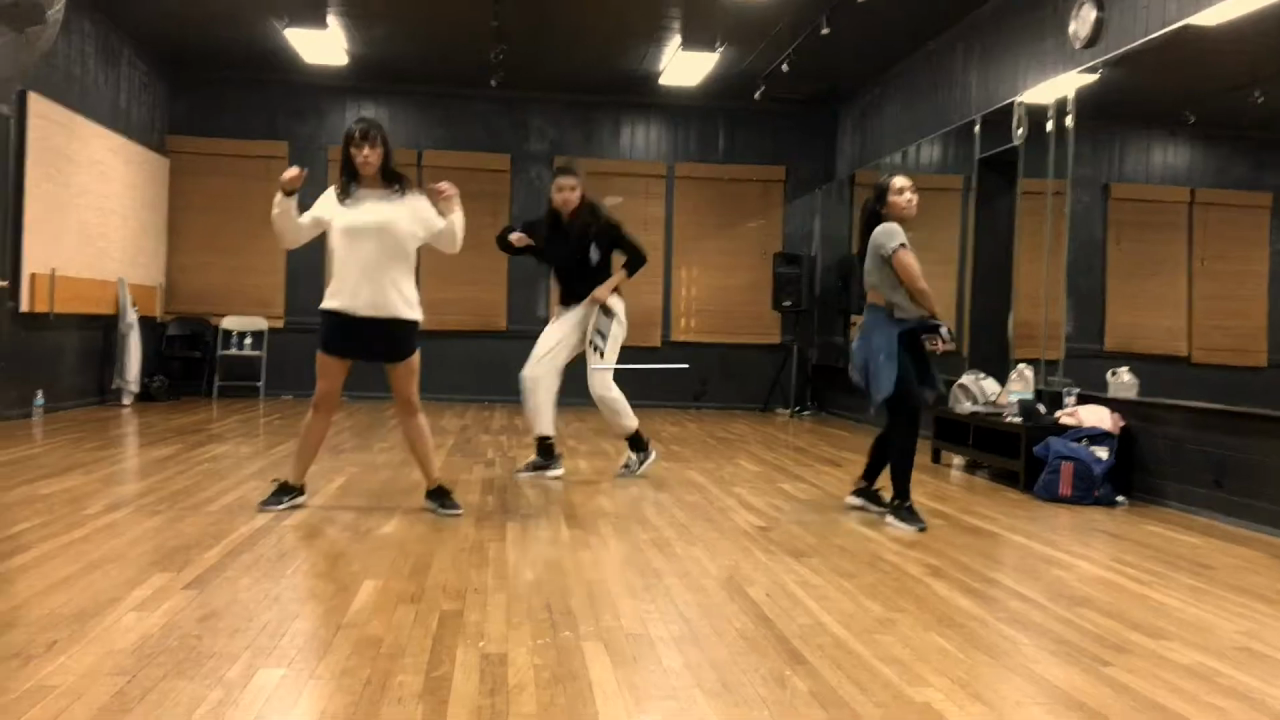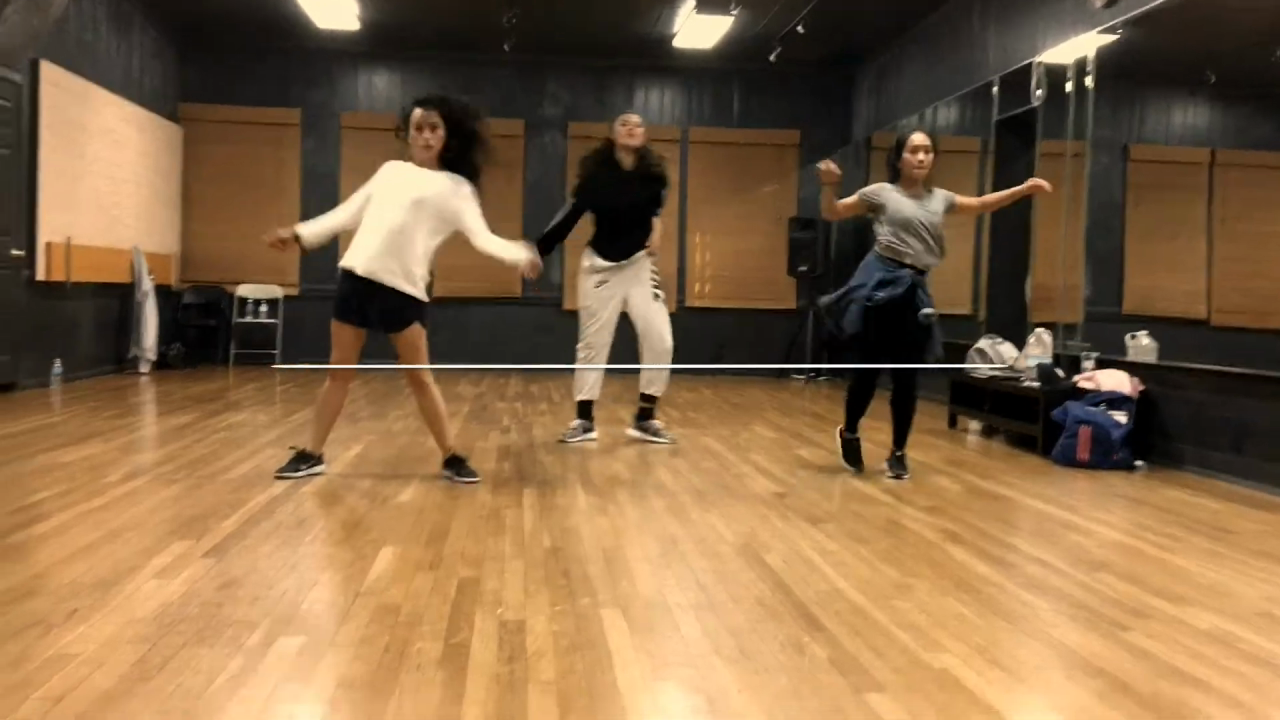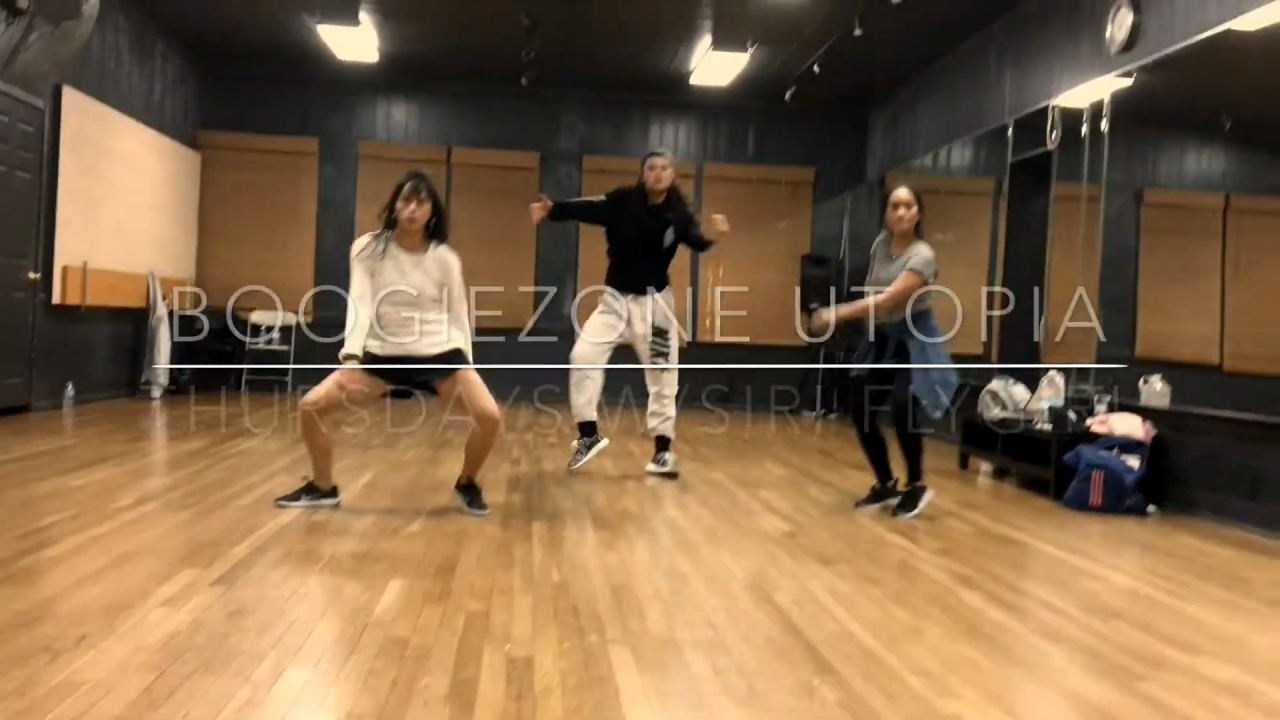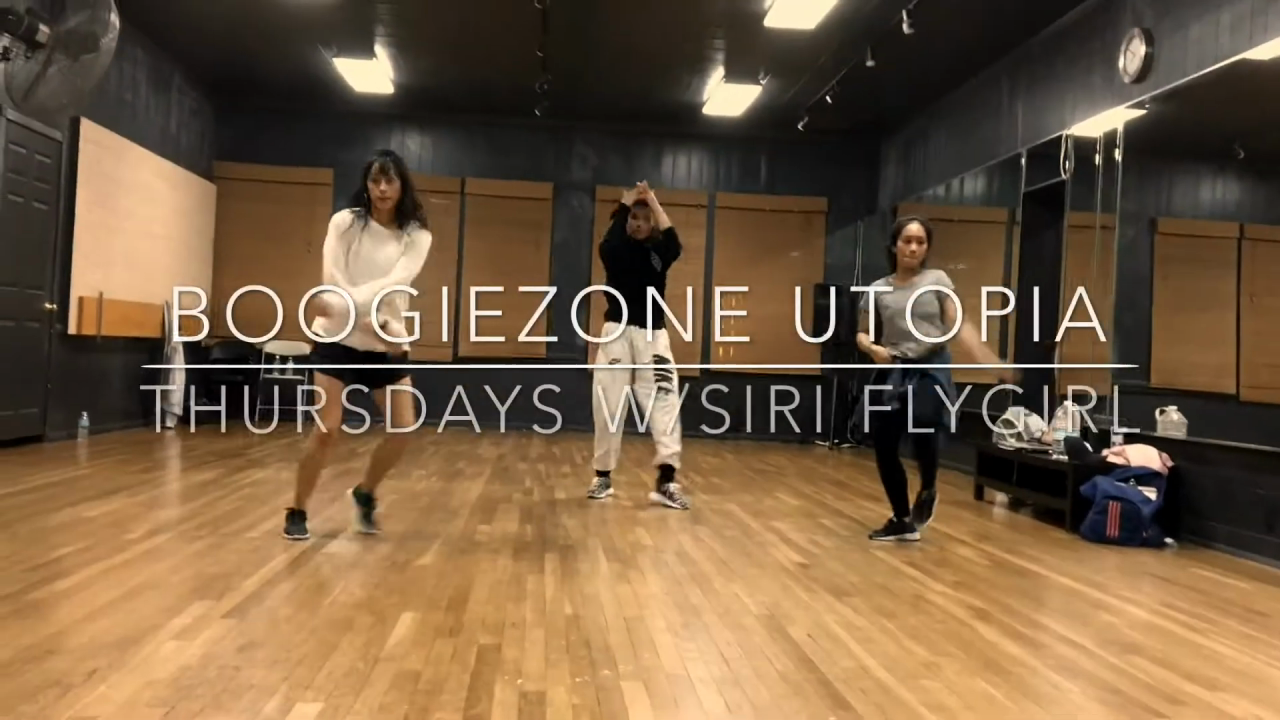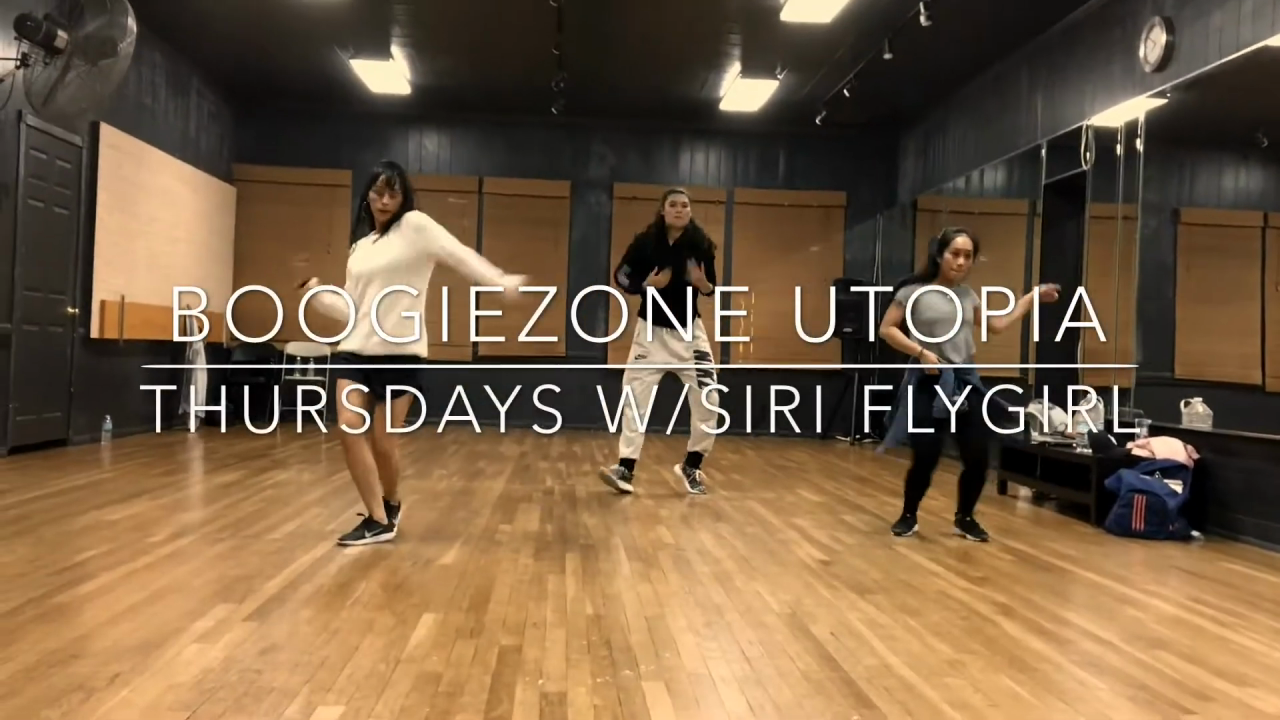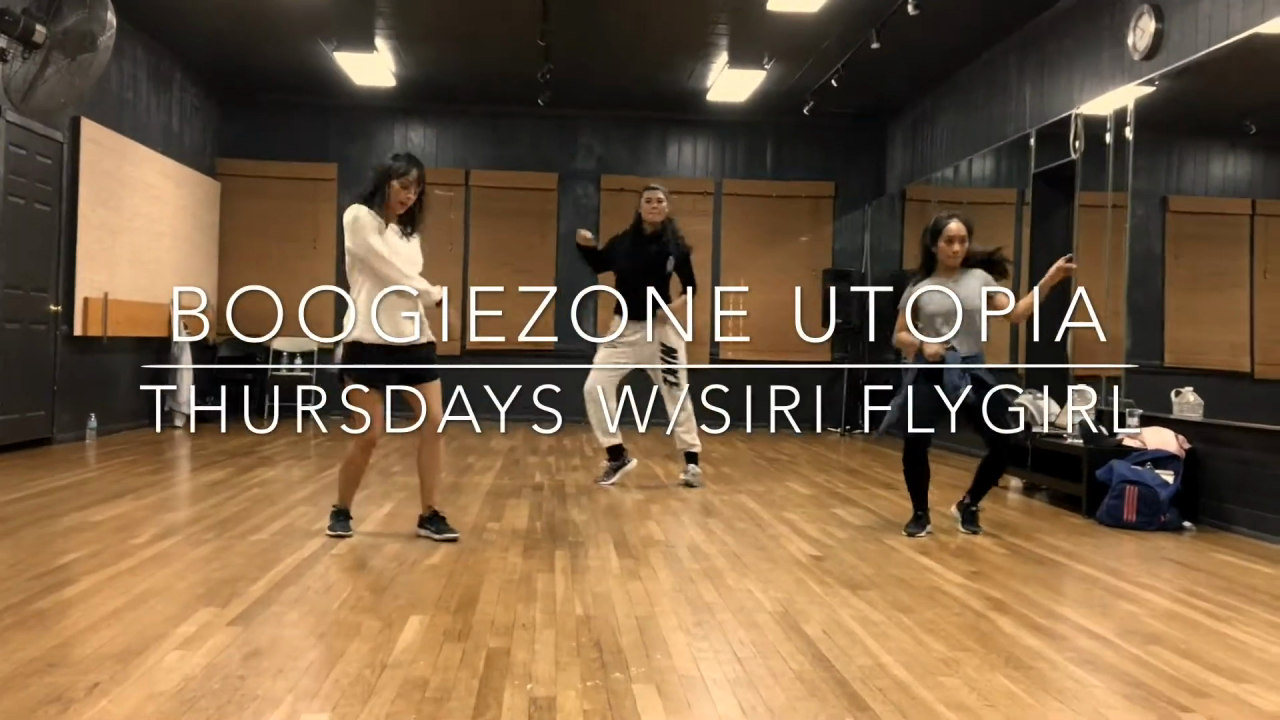
dt=0.5s
person 1, frame 1
left shoulder: (411, 202)
right shoulder: (337, 197)
left elbow: (451, 244)
right elbow: (292, 238)
left wrist: (453, 210)
right wrist: (286, 195)
left hip: (397, 315)
right hip: (342, 312)
left knee: (409, 404)
right knee: (323, 402)
left ankle: (435, 488)
right ankle: (293, 485)
person 1, frame 2
left shoulder: (457, 187)
right shoulder: (391, 171)
left elbow: (483, 237)
right elbow: (351, 212)
left wrist: (519, 254)
right wrist: (300, 233)
left hip: (403, 288)
right hip: (357, 278)
left knee: (419, 378)
right knee: (339, 370)
left ankle: (452, 458)
right ankle: (311, 454)
person 1, frame 3
left shoulder: (444, 260)
right shoulder: (367, 249)
left elbow: (457, 318)
right elbow: (360, 306)
left wrist: (469, 368)
right wrist: (350, 356)
left hip: (439, 352)
right hip: (385, 353)
left knee: (489, 416)
right knee: (311, 406)
left ankle: (467, 484)
right ankle: (322, 487)
person 1, frame 4
left shoulder: (418, 236)
right shoulder: (345, 222)
left elbow: (395, 284)
right elbow: (333, 280)
right wrist: (371, 323)
left hip: (386, 345)
right hip: (339, 340)
left knee: (402, 431)
right knee: (326, 430)
left ankle: (365, 492)
right ankle: (297, 511)
person 1, frame 5
left shoulder: (414, 225)
right shoulder: (359, 249)
left elbow: (457, 253)
right elbow: (349, 308)
left wrist: (502, 282)
right wrist: (314, 291)
left hip: (400, 351)
right hip: (354, 349)
left knee: (383, 441)
right knee: (349, 428)
left ankle: (389, 507)
right ankle: (378, 519)
person 1, frame 6
left shoulder: (410, 232)
right shoulder: (358, 217)
right elbow: (391, 271)
right wrist: (437, 298)
left hip: (415, 341)
right hip: (369, 341)
left knee: (434, 425)
right knee: (369, 435)
left ankle: (429, 514)
right ankle: (341, 510)
person 2, frame 1
left shoulder: (897, 237)
right shoulder: (886, 233)
right elbow: (917, 287)
left wrist: (930, 329)
right wrist: (937, 320)
left hip: (906, 333)
right hip: (886, 333)
left knee: (902, 417)
right knee: (908, 414)
left ankle: (864, 488)
right ankle: (901, 503)
person 2, frame 2
left shoulder: (939, 198)
right shoulder: (881, 192)
left elbow: (980, 204)
right elbow: (833, 213)
left wrist: (1023, 188)
right wrist: (829, 185)
left hip: (913, 289)
right hip: (880, 282)
left knee: (907, 376)
right knee: (870, 367)
left ankle: (897, 453)
right ankle: (848, 435)
person 2, frame 3
left shoulder: (922, 255)
right shoulder: (881, 243)
left elbow: (889, 298)
left wrist: (840, 313)
right wrist: (863, 308)
left hip: (913, 339)
right hip: (882, 338)
left knee: (903, 408)
right knee: (859, 410)
left ankle: (916, 486)
right ankle: (886, 484)
person 2, frame 4
left shoulder: (937, 280)
right shoulder: (877, 290)
left elbow: (959, 325)
right elbow: (863, 333)
left wrist: (988, 359)
right wrist: (872, 348)
left hip: (928, 372)
right hip: (891, 373)
left knee: (922, 427)
right knee: (884, 449)
left ankle: (927, 492)
right ankle: (902, 520)
person 2, frame 5
left shoulder: (969, 294)
right shoulder: (914, 291)
left elbow: (997, 325)
right elbow: (886, 329)
left wrist: (1032, 298)
right wrist: (919, 351)
left hip: (965, 380)
right hip: (926, 381)
left knee: (977, 454)
right knee: (927, 456)
left ankle: (965, 516)
right ankle: (909, 514)
person 2, frame 6
left shoulder: (980, 278)
right shoulder: (919, 288)
left elbow: (1014, 313)
right elbow: (899, 336)
left wrist: (1048, 281)
right wrist: (922, 344)
left hip: (971, 372)
right hip: (931, 373)
left knee: (1003, 444)
right knee: (914, 441)
left ankle: (968, 505)
right ankle: (921, 513)
person 3, frame 1
left shoulder: (599, 223)
right shoulder: (543, 227)
left elbow: (637, 256)
right elbow: (505, 240)
left wrist: (609, 285)
right wrist: (512, 238)
left hip: (603, 308)
right hip: (568, 311)
left knee: (600, 383)
right knee: (532, 376)
left ankle: (639, 446)
right ankle: (546, 456)
person 3, frame 2
left shoulder: (653, 172)
right shoulder: (595, 172)
right elbow: (571, 213)
left wrist: (657, 232)
right wrist: (539, 248)
left hip: (639, 263)
right hip: (600, 265)
left knee: (660, 339)
right knee: (592, 342)
left ankle: (645, 418)
right ankle: (584, 420)
person 3, frame 3
left shoulder: (680, 211)
right shoulder: (622, 200)
left elbow: (694, 242)
right elbow: (591, 209)
left wrist: (714, 235)
right wrist: (552, 209)
left hip: (654, 301)
right hip: (615, 297)
left knee: (662, 379)
right knee: (582, 360)
left ankle: (662, 453)
right ankle: (588, 436)
person 3, frame 4
left shoulder: (659, 249)
right shoulder: (616, 250)
left elbow: (673, 248)
right elbow: (609, 247)
left wrist: (654, 204)
right wrist: (624, 206)
left hip: (653, 335)
right hip: (617, 332)
left knee: (665, 406)
right knee: (607, 407)
left ankle: (666, 482)
right ankle: (603, 477)
person 3, frame 5
left shoulder: (700, 246)
right shoulder: (645, 243)
left elbow: (711, 290)
right elbow: (622, 279)
left wrist: (702, 284)
right wrist: (648, 285)
left hip: (688, 330)
right hip: (651, 331)
left knee: (706, 400)
right knee: (636, 397)
left ankle: (691, 466)
right ankle: (624, 468)
person 3, frame 6
left shoulder: (674, 245)
right shoulder: (624, 241)
left elbow: (690, 283)
right elbow: (598, 263)
left wrist: (681, 302)
right wrist: (586, 246)
left hip: (659, 327)
right hip: (623, 327)
left knee: (676, 395)
right knee: (595, 389)
left ankle: (691, 462)
right ankle: (617, 456)
